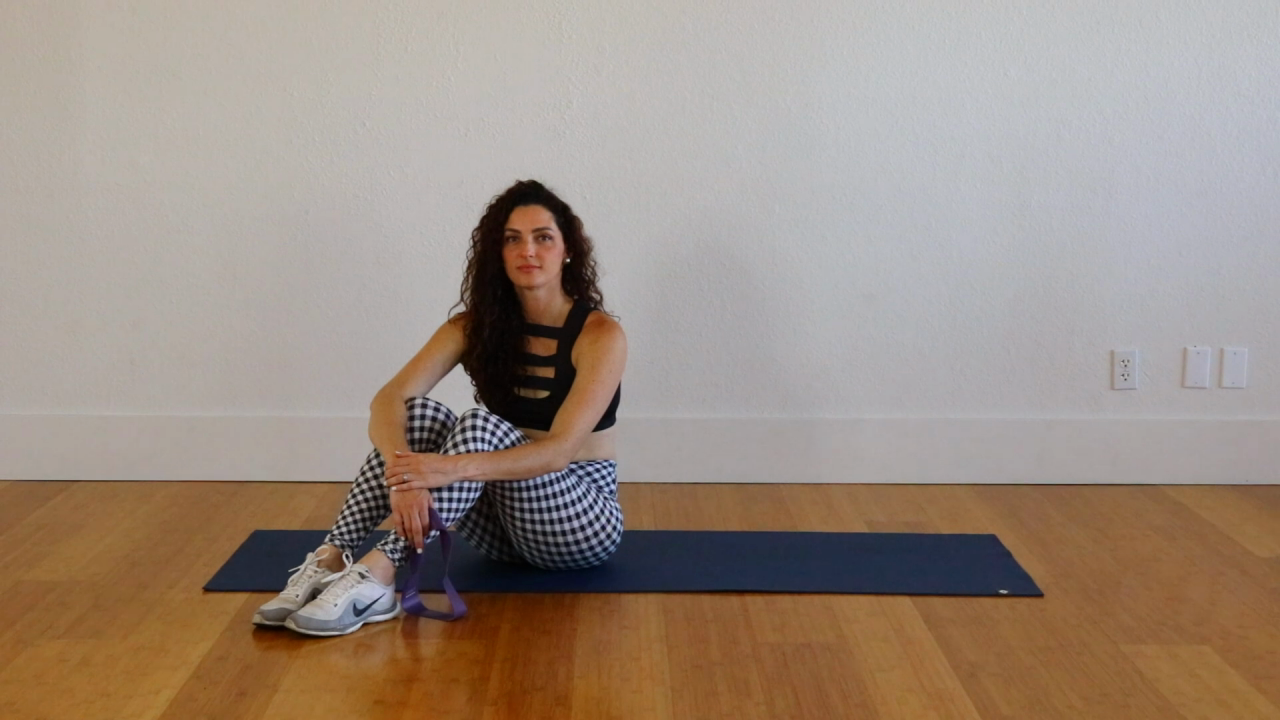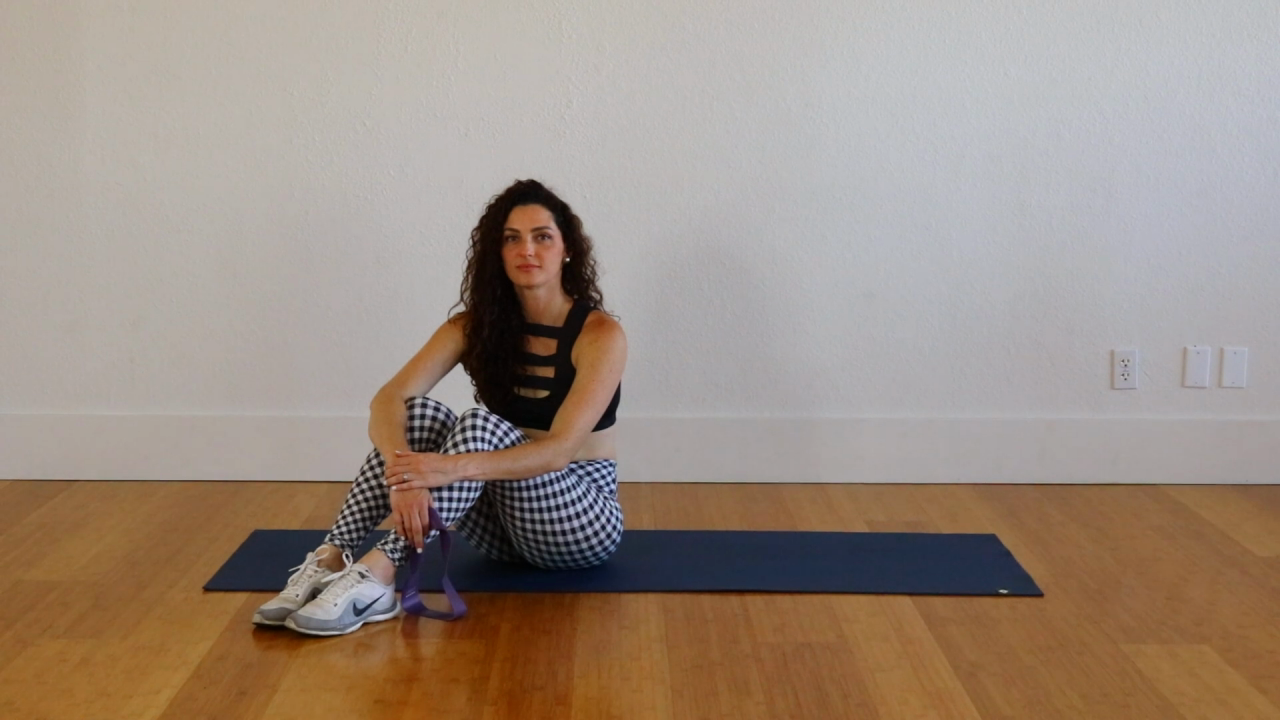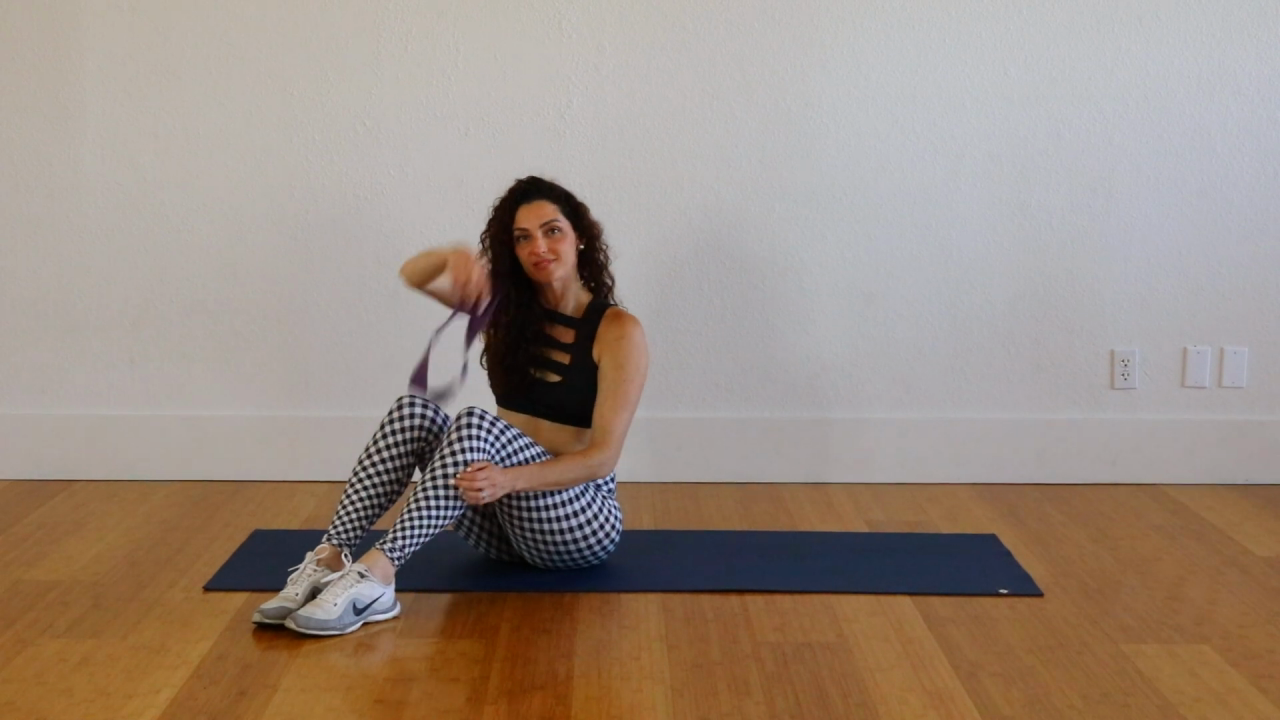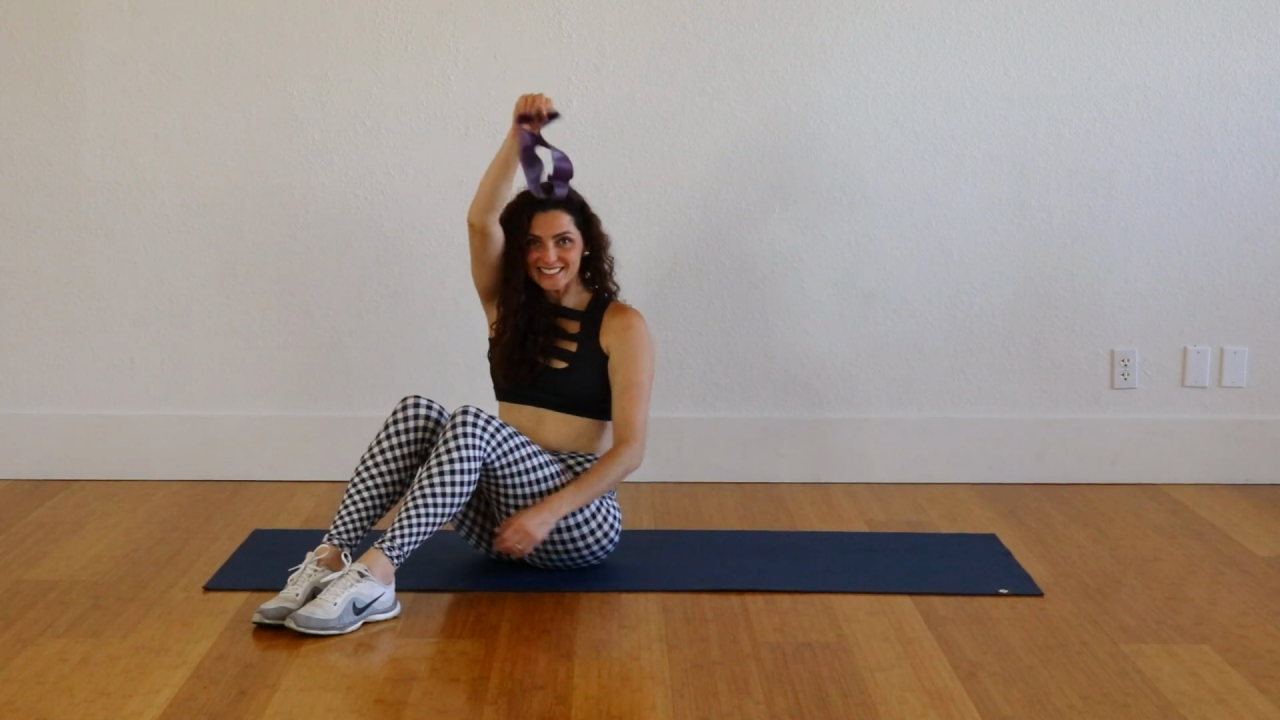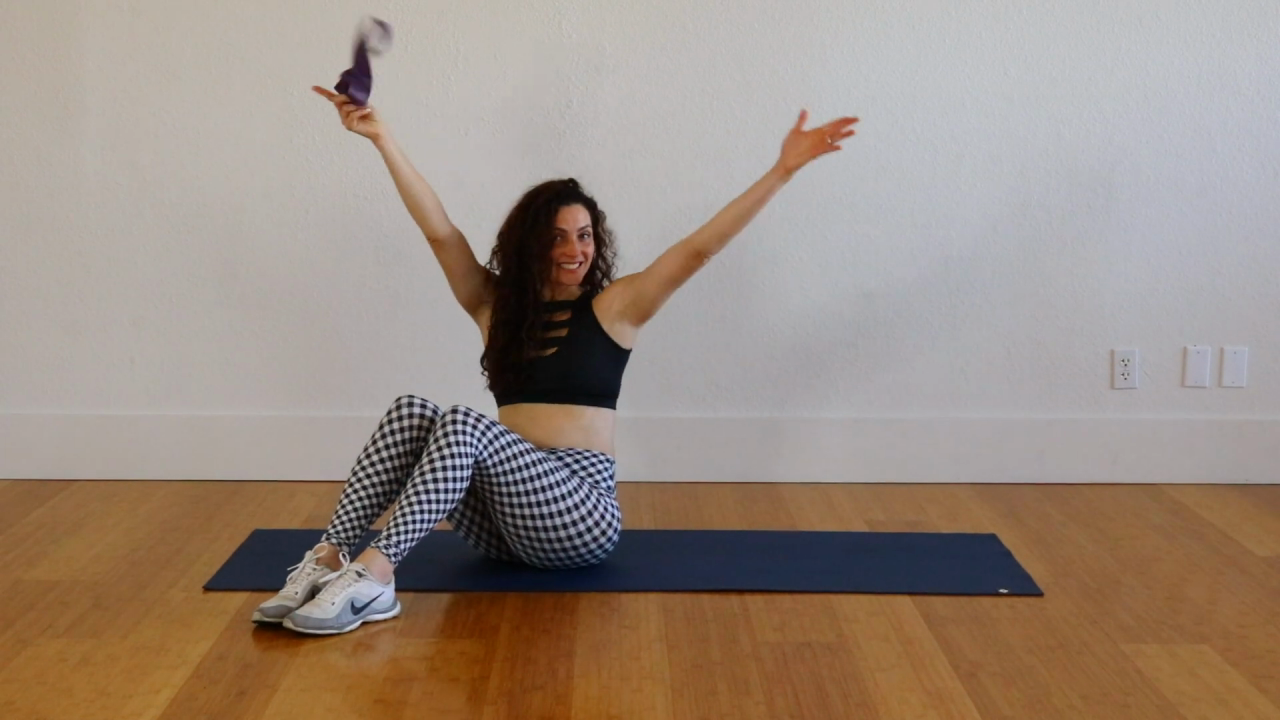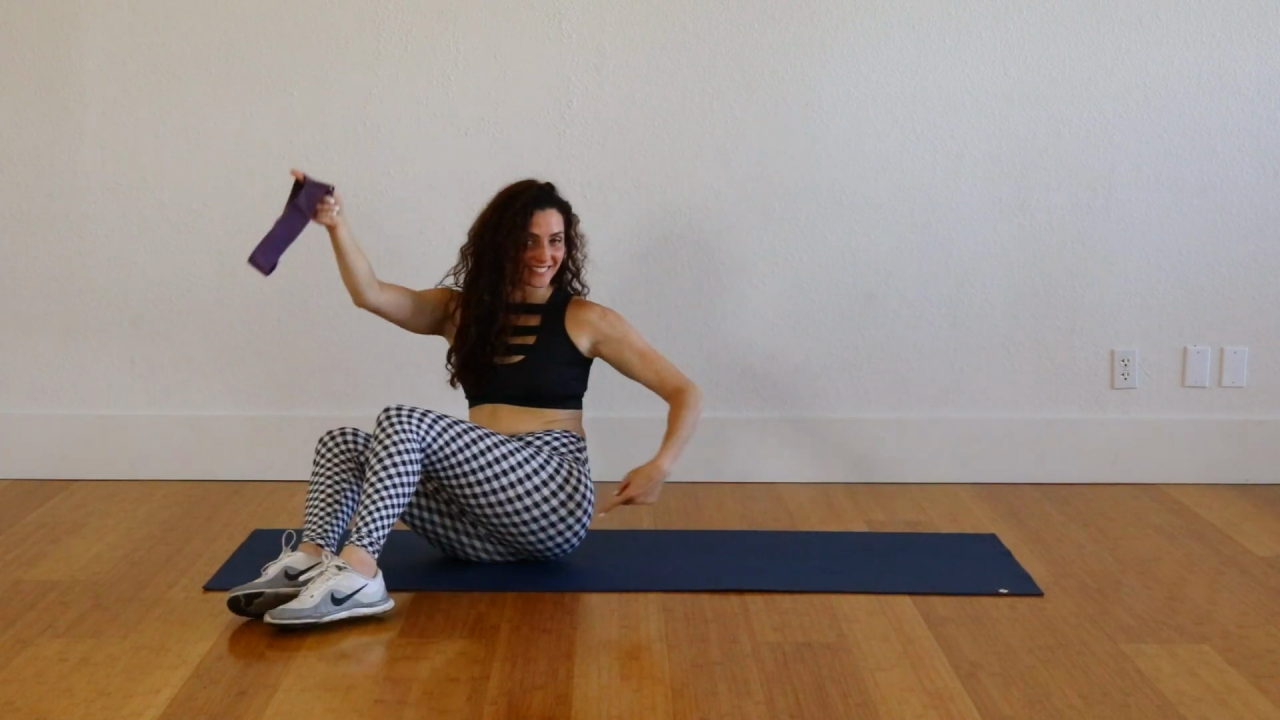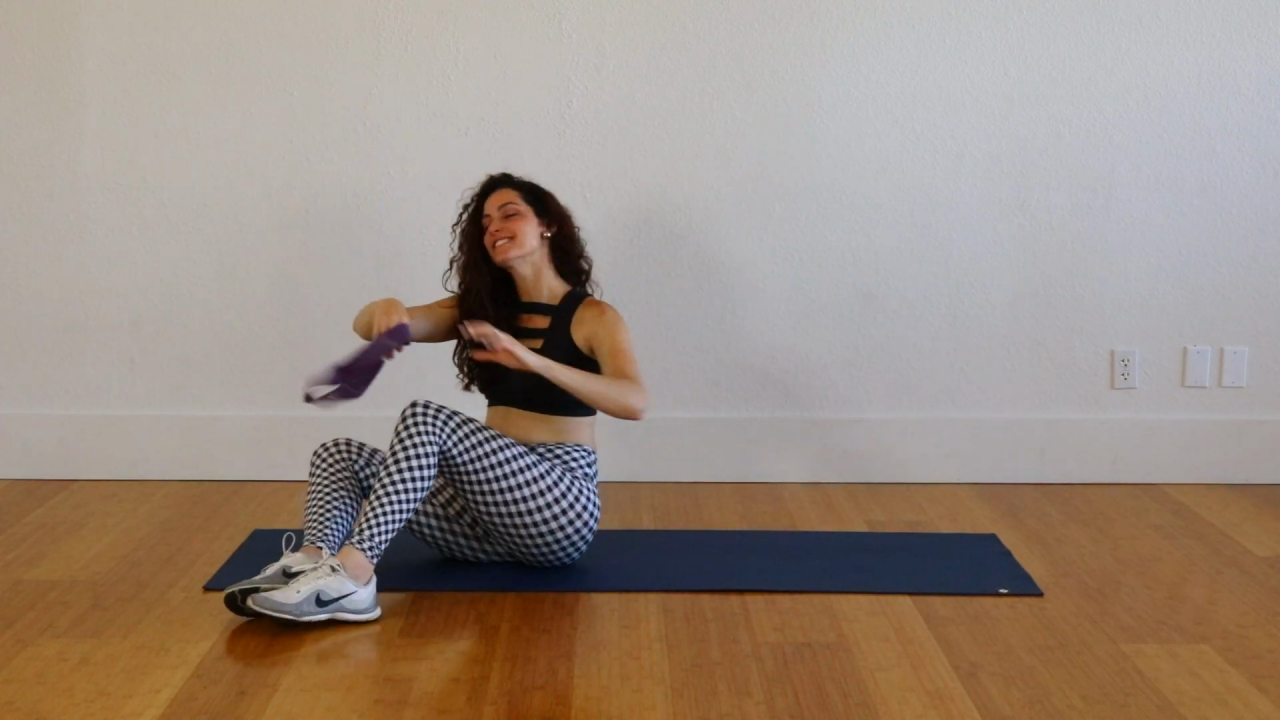
dt=0.7s
person 1, frame 1
left shoulder: (601, 335)
right shoulder: (475, 325)
left elbow: (559, 451)
right elbow: (388, 399)
left wrist: (455, 468)
right wrist: (402, 474)
left hip: (579, 523)
right hip: (505, 521)
left knee: (481, 426)
right knee: (419, 413)
left ankle: (377, 573)
right ankle: (332, 558)
person 1, frame 2
left shoulder: (600, 335)
right shoulder: (476, 325)
left elbow: (559, 450)
right elbow: (388, 399)
left wrist: (454, 467)
right wrist: (403, 474)
left hip: (582, 521)
right hip: (505, 516)
left knee: (482, 425)
right knee: (420, 412)
left ankle: (378, 574)
right ankle: (331, 559)
person 1, frame 3
left shoulder: (619, 331)
right shoulder: (503, 307)
left elbow: (602, 456)
right elbow: (413, 275)
left wrist: (510, 479)
right wrist: (451, 258)
left hip: (582, 522)
right hip: (504, 526)
left knee: (476, 425)
right knee: (414, 410)
left ankle: (376, 575)
right ankle: (329, 559)
person 1, frame 4
left shoulder: (621, 326)
right shoulder: (507, 304)
left elbow: (630, 445)
right elbow: (482, 221)
left wrist: (549, 512)
right wrist: (518, 135)
left hip: (580, 519)
right hip: (505, 516)
left knee: (473, 424)
right knee: (417, 413)
left ankle: (377, 573)
right ankle: (329, 559)
person 1, frame 5
left shoulder: (612, 307)
right shoulder: (495, 304)
left elbow: (699, 247)
right elbow: (440, 231)
left wrist: (783, 168)
right wrist: (381, 139)
left hip: (581, 517)
right hip: (501, 517)
left knee: (460, 426)
right knee: (409, 412)
left ankle: (373, 572)
right ankle: (326, 560)
person 1, frame 6
left shoulder: (587, 320)
right shoulder: (460, 309)
left elbow: (686, 393)
right elbow: (370, 294)
left wrist: (660, 466)
right wrist: (336, 227)
left hip: (552, 507)
right hip: (486, 520)
left knee: (402, 423)
right knee: (340, 444)
left ankle: (356, 570)
right ankle: (310, 561)
person 1, frame 7
left shoulder: (593, 317)
right shoulder: (478, 308)
left elbow: (634, 401)
right elbow: (392, 326)
left wrist: (533, 360)
right wrist: (387, 310)
left hip: (558, 511)
right hip: (487, 506)
left knee: (425, 419)
right knee: (337, 456)
left ankle: (351, 575)
right ankle: (311, 561)
